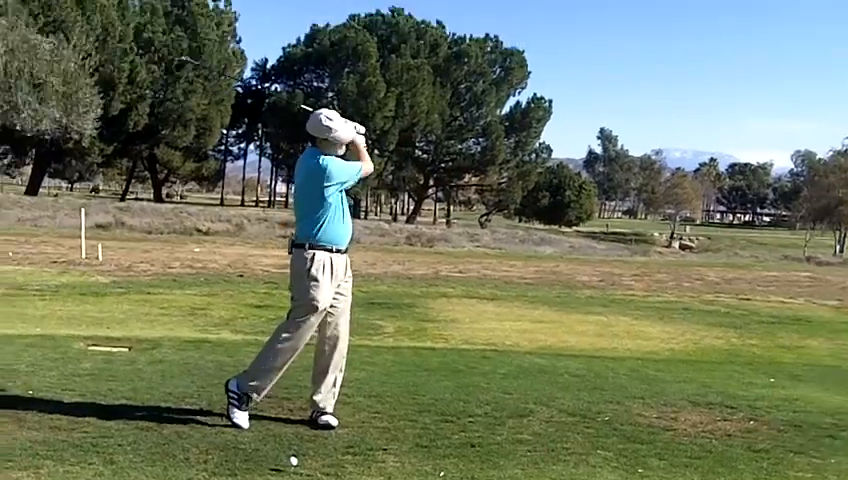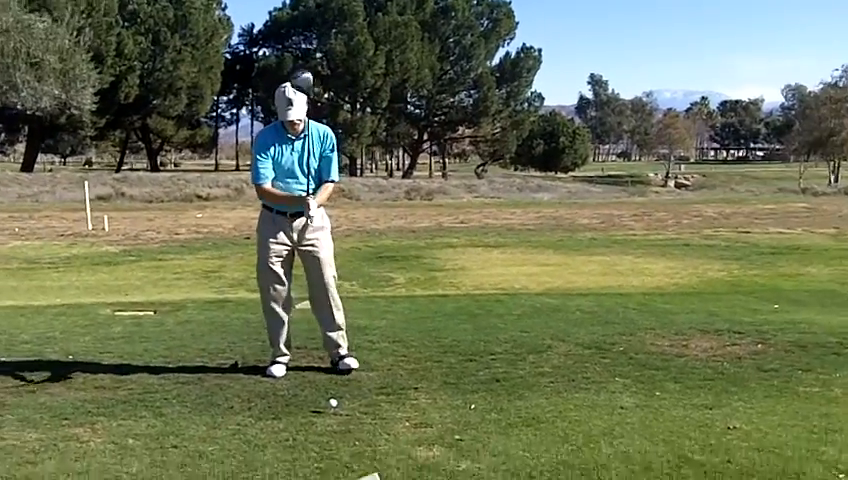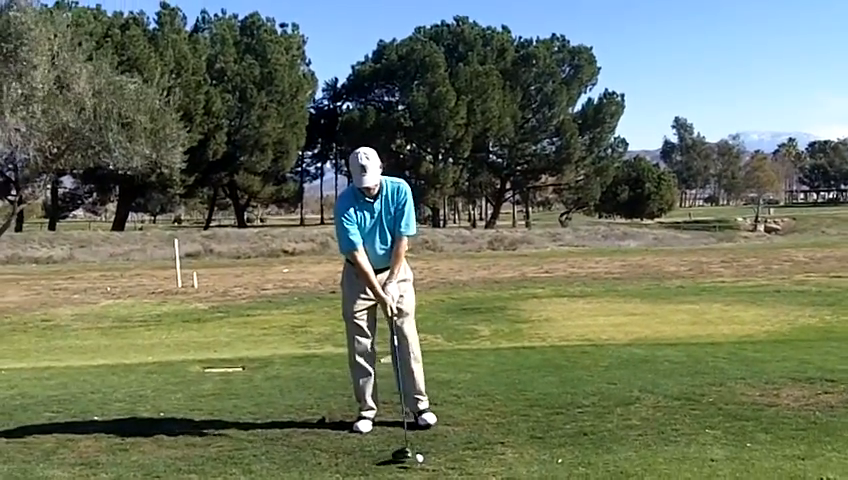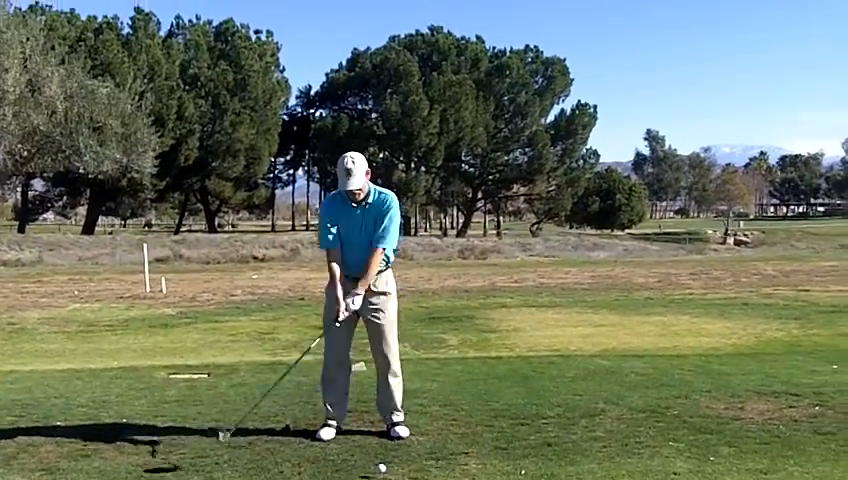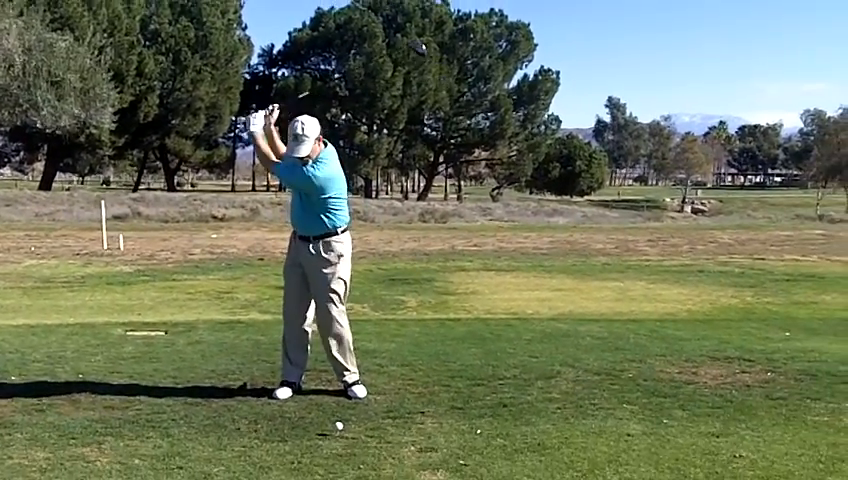
dt=1s
person 1, frame 1
left shoulder: (319, 158)
right shoulder: (323, 166)
left elbow: (354, 167)
right elbow: (367, 167)
left wrist: (352, 136)
right wrist: (356, 142)
left hip: (337, 260)
right hip: (317, 261)
left knee: (336, 337)
right knee: (297, 331)
left ankle: (322, 406)
right ankle: (243, 388)
person 1, frame 2
left shoulder: (325, 135)
right shoulder: (265, 139)
left elbow: (329, 183)
right elbow: (262, 189)
left wrist: (313, 204)
right wrist: (295, 199)
left hip: (314, 220)
right hip: (275, 221)
left knee: (325, 284)
right knee: (274, 290)
left ankle: (338, 350)
right ankle: (280, 354)
person 1, frame 3
left shoulder: (400, 190)
right shoulder: (345, 203)
left elbow: (402, 240)
right elbow: (356, 253)
left wrist: (392, 283)
right wrist: (380, 294)
left hip: (396, 272)
right hip: (359, 276)
left knee: (407, 340)
right knee: (360, 346)
left ankle: (419, 405)
right ankle: (367, 410)
person 1, frame 4
left shoulder: (387, 202)
right shoulder: (331, 204)
left elbow: (378, 253)
right elbow: (333, 254)
left wrist: (360, 292)
right wrist: (338, 296)
left hip: (379, 283)
right hip: (343, 284)
left knee: (386, 354)
right knee: (335, 354)
left ankle: (394, 417)
right ankle: (334, 417)
person 1, frame 5
left shoulder: (318, 172)
right shoulder: (314, 150)
left elbow: (271, 164)
right elbow: (282, 158)
left wrist: (257, 132)
right wrist: (268, 127)
left hip: (329, 247)
right hip: (299, 243)
left knee: (330, 315)
right knee: (294, 313)
left ankle: (350, 377)
right ankle: (292, 377)
